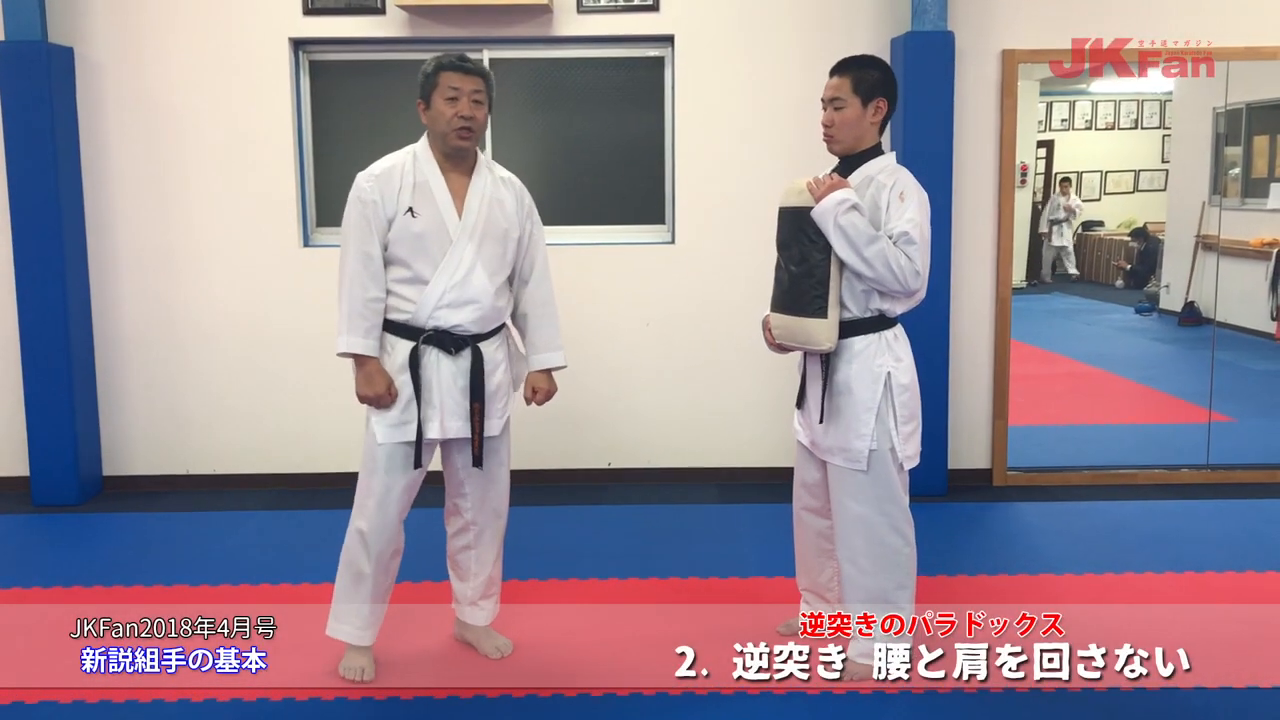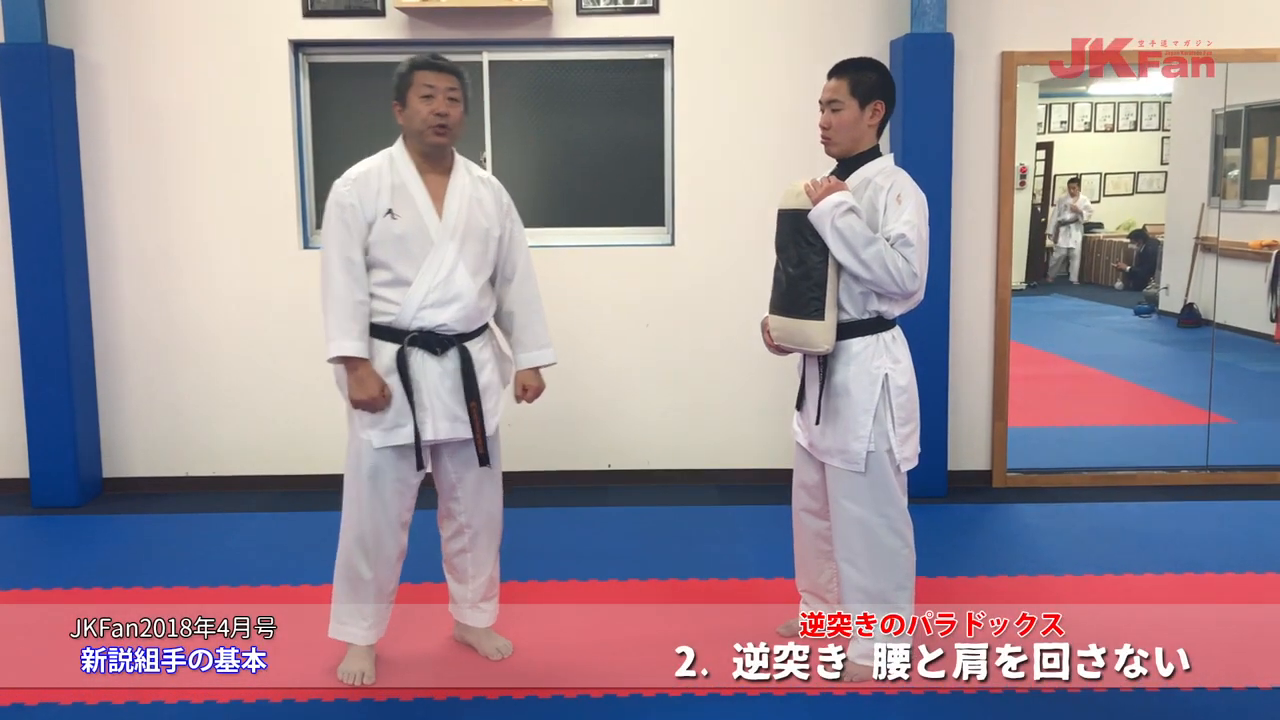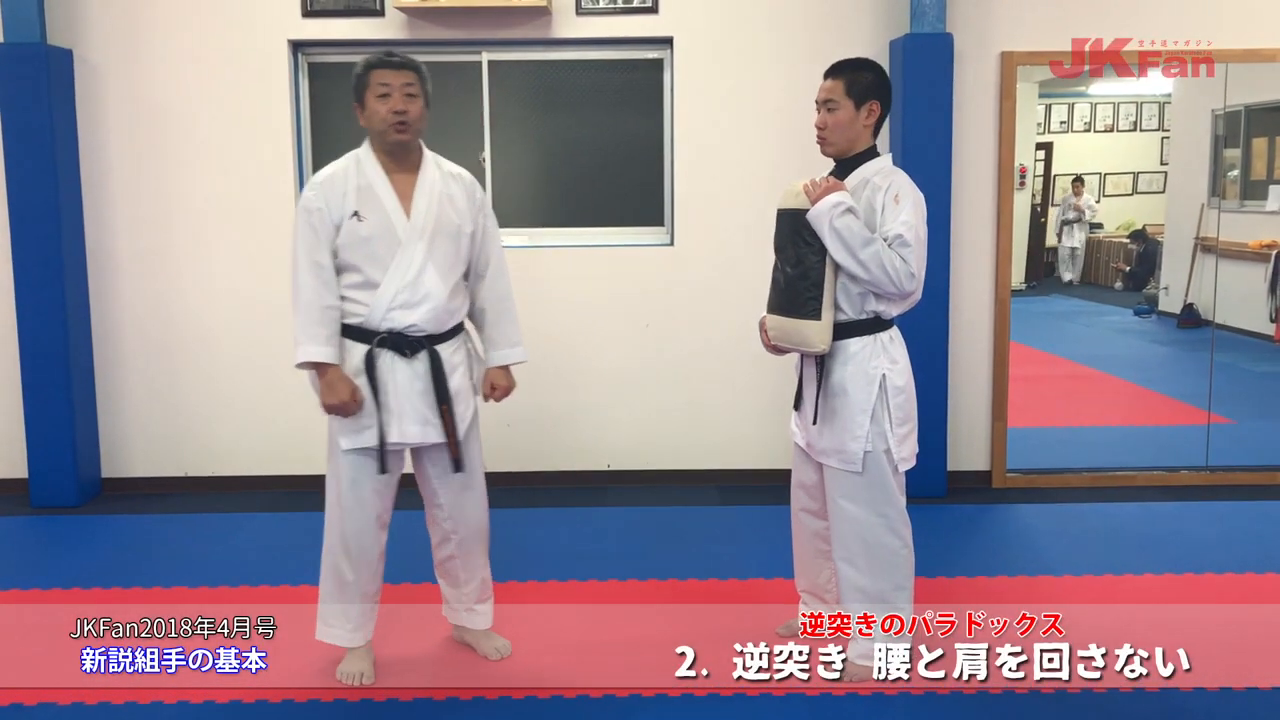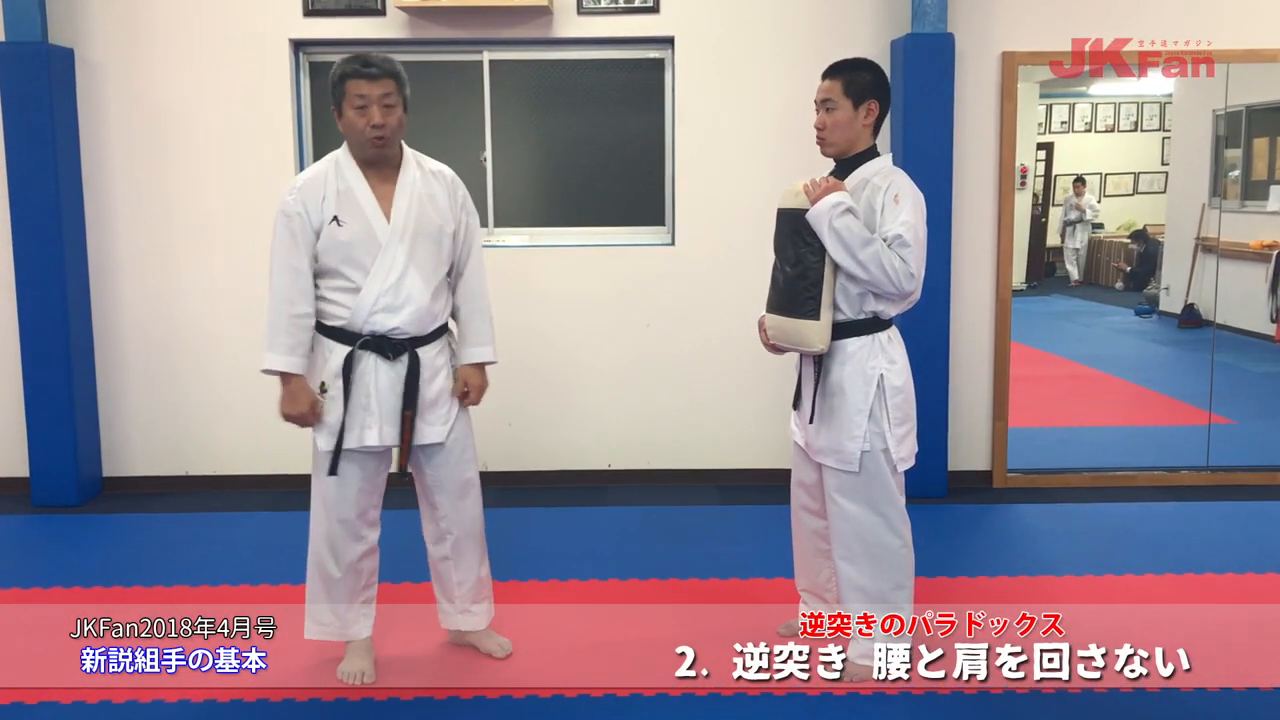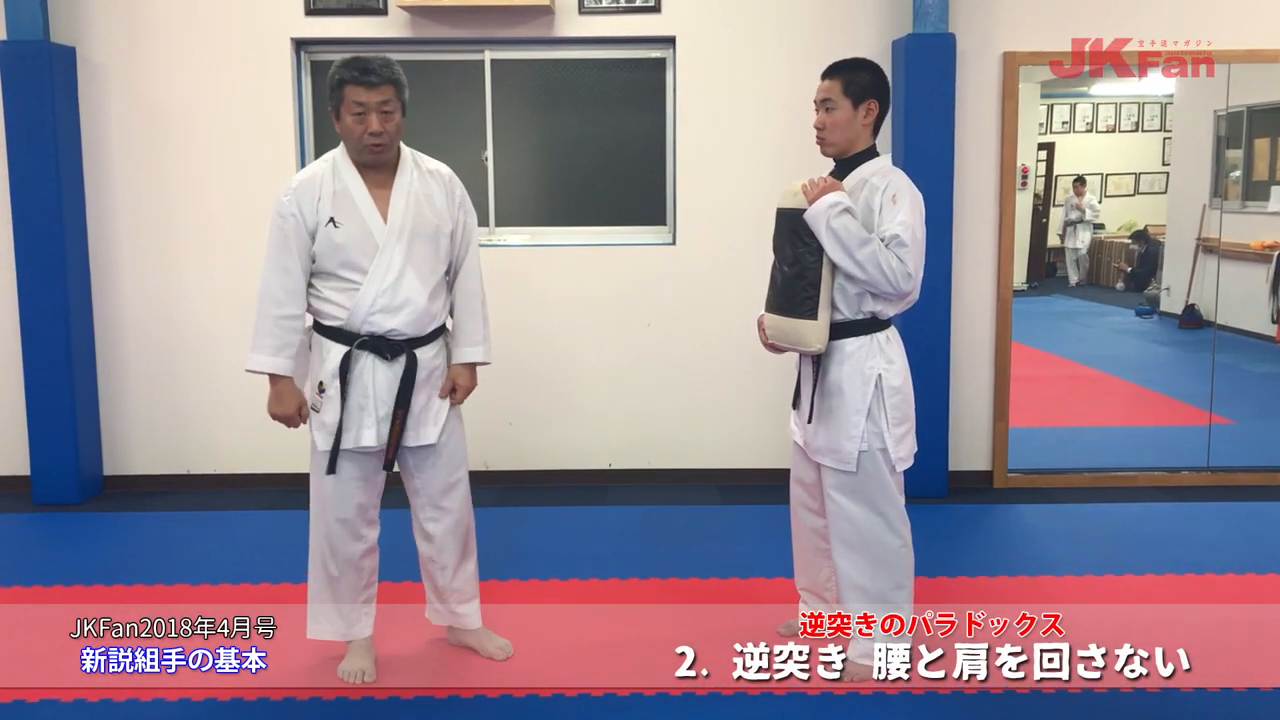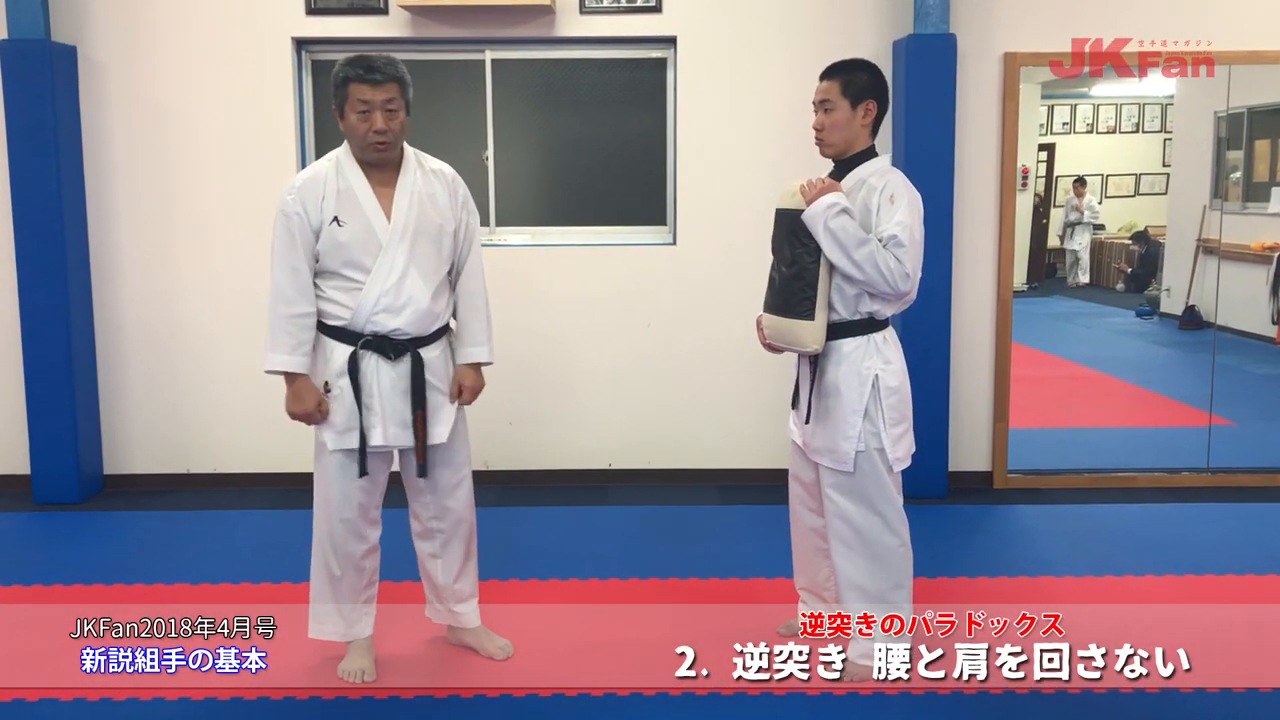
dt=0.2s
person 1, frame 1
left shoulder: (509, 191)
right shoulder: (381, 181)
left elbow: (533, 283)
right elbow: (362, 278)
left wrist: (542, 362)
right wrist: (366, 362)
left hip: (483, 367)
right hip: (409, 365)
left knee: (480, 501)
right knee: (381, 505)
left ankle: (474, 616)
right ankle: (356, 631)
person 1, frame 2
left shoulder: (487, 191)
right shoulder: (360, 185)
left elbow: (514, 281)
right elbow: (343, 282)
left wrist: (529, 360)
right wrist: (356, 366)
left hip: (469, 368)
right hip: (393, 368)
left knee: (475, 503)
right knee: (377, 510)
left ankle: (473, 617)
right ankle: (361, 634)
person 1, frame 3
left shoulder: (460, 186)
right shoulder: (329, 188)
left elbow: (488, 278)
right elbow: (314, 287)
left wrist: (500, 358)
right wrist: (328, 370)
left hip: (444, 368)
right hip: (367, 369)
left knee: (460, 504)
right knee: (358, 512)
left ankle: (470, 618)
right ankle: (354, 636)
person 1, frame 4
left shoulder: (442, 183)
right shoulder: (310, 192)
left elbow: (468, 277)
right elbow: (291, 292)
left wrist: (474, 358)
right wrist: (292, 378)
left hip: (429, 368)
right hip: (349, 372)
left knee: (455, 501)
right knee: (345, 513)
left ankle: (467, 618)
right ankle: (355, 634)
person 1, frame 5
left shoulder: (441, 184)
right shoulder: (307, 193)
left elbow: (466, 276)
right elbow: (283, 292)
left wrist: (467, 358)
right wrist: (280, 378)
left hip: (425, 370)
right hip: (347, 372)
left knee: (446, 503)
right knee: (345, 512)
left ankle: (460, 617)
right ankle: (356, 632)
person 1, frame 6
left shoulder: (443, 183)
right shoulder: (309, 192)
left elbow: (467, 277)
right elbow: (291, 291)
left wrist: (471, 359)
right wrist: (296, 376)
left hip: (428, 368)
right hip: (350, 372)
left knee: (447, 503)
right knee: (346, 512)
left ankle: (460, 617)
right ankle: (355, 633)
person 2, frame 1
left shoulder: (896, 186)
right shoulder: (830, 186)
left elbow: (906, 274)
left wrist: (838, 210)
left hip: (870, 365)
right hip: (822, 361)
left knee: (871, 510)
right knee: (815, 500)
left ankle: (879, 637)
right ankle: (825, 607)
person 2, frame 2
left shoulder: (894, 188)
right shoulder: (829, 188)
left elbow: (904, 276)
left wrist: (836, 212)
left hip: (868, 366)
right hip: (822, 364)
left knee: (870, 511)
right knee: (815, 501)
left ankle: (880, 638)
right ankle: (824, 608)
person 2, frame 3
left shoulder: (892, 188)
right shoulder: (827, 188)
left elbow: (901, 276)
left wrist: (834, 212)
left hip: (866, 367)
right hip: (819, 363)
left knee: (868, 511)
right knee: (813, 501)
left ankle: (880, 639)
right ankle: (823, 608)
person 2, frame 4
left shoulder: (891, 187)
right shoulder: (827, 189)
left elbow: (901, 275)
left wrist: (833, 212)
left hip: (865, 366)
right hip: (819, 362)
left knee: (868, 511)
right knee: (813, 501)
left ankle: (880, 639)
right ankle: (823, 608)
person 2, frame 5
left shoulder: (890, 187)
right shoulder: (827, 188)
left elbow: (899, 276)
left wrist: (831, 212)
left hip: (864, 366)
right hip: (819, 362)
left knee: (868, 511)
right knee: (814, 500)
left ankle: (880, 639)
right ankle: (823, 608)
person 2, frame 6
left shoulder: (889, 188)
right shoulder: (827, 189)
left elbow: (897, 276)
left wrist: (829, 213)
left hip: (862, 367)
right hip: (818, 363)
left knee: (867, 510)
right knee: (813, 500)
left ankle: (880, 638)
right ankle: (823, 608)
